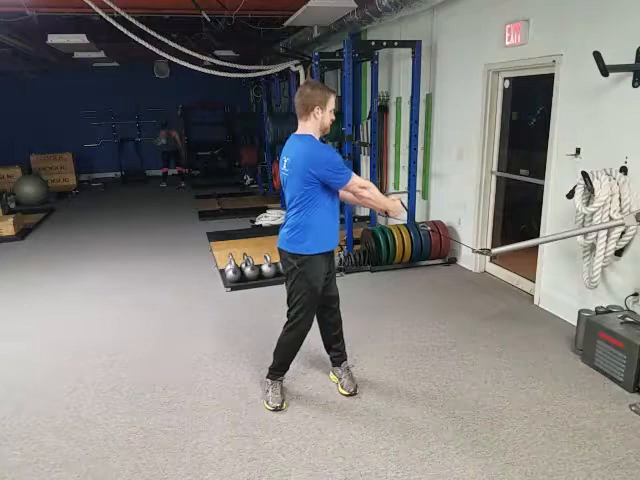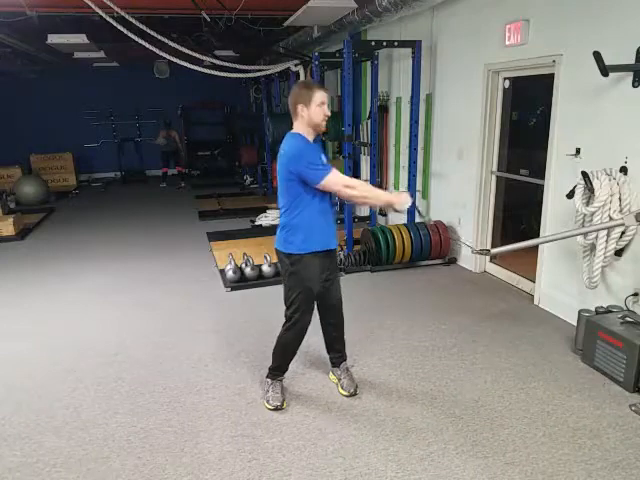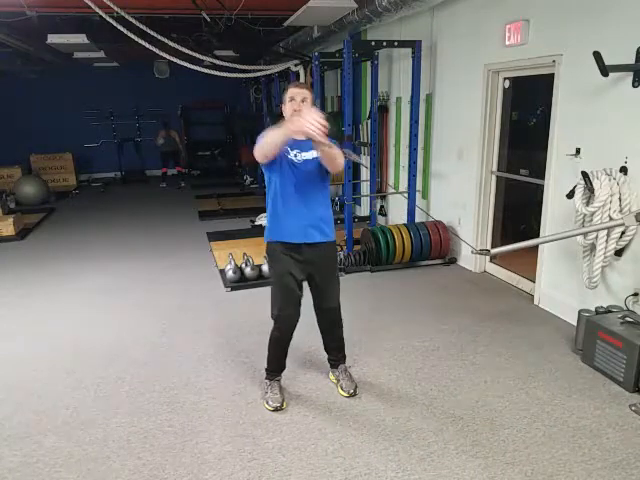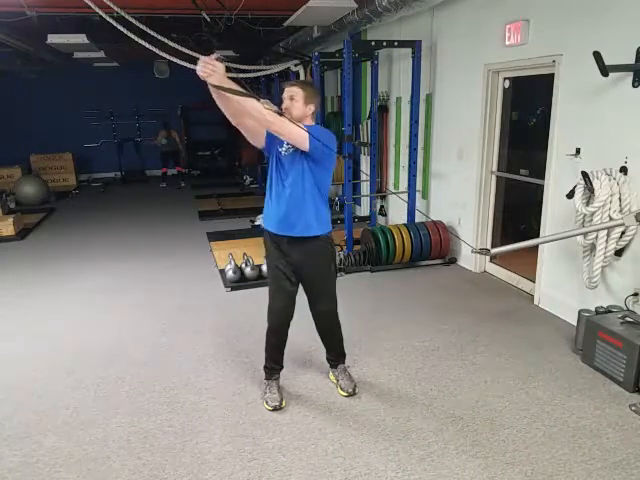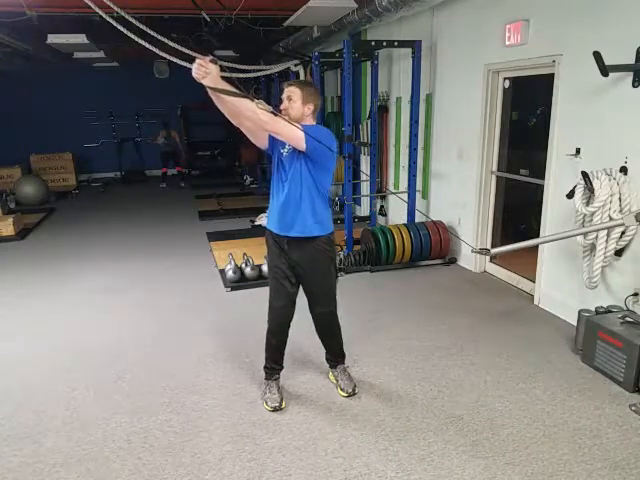
dt=0.4s
person 1, frame 1
left shoulder: (294, 146)
right shoulder: (318, 153)
left elbow: (338, 191)
right elbow: (359, 187)
left wrist: (377, 203)
right wrist: (389, 206)
left hip: (317, 249)
right hip: (304, 252)
left knee: (329, 307)
right knee: (300, 318)
left ankle: (339, 364)
right ankle: (274, 378)
person 1, frame 2
left shoulder: (305, 147)
right shoulder: (298, 150)
left elbow: (339, 189)
right elbow: (344, 186)
left wrist: (381, 198)
right wrist: (392, 198)
left hip: (321, 247)
right hip: (300, 251)
left knee: (332, 309)
right knee: (298, 319)
left ankle: (338, 365)
right ankle: (274, 378)
person 1, frame 3
left shoulder: (322, 145)
right shoulder: (272, 144)
left elbow: (334, 164)
right elbow: (264, 149)
left wrist: (321, 143)
right wrist: (292, 127)
left hip: (322, 243)
right hip: (283, 245)
left knee: (330, 310)
right knee: (285, 317)
left ankle: (338, 366)
right ankle: (272, 378)
person 1, frame 4
left shoulder: (323, 139)
right shoulder: (275, 141)
left elbow: (275, 123)
right elbow: (241, 119)
left wrist: (227, 83)
right wrist: (215, 85)
left hip: (314, 241)
right hip: (278, 240)
left knee: (325, 310)
right knee: (278, 314)
left ankle: (338, 366)
right ankle: (271, 377)
person 1, frame 5
left shoulder: (322, 139)
right shoulder: (279, 141)
left elbow: (266, 122)
right elbow: (243, 120)
left wrist: (218, 83)
right wrist: (210, 85)
left hip: (314, 242)
right hip: (279, 240)
left knee: (324, 310)
right knee: (279, 313)
left ankle: (337, 365)
right ankle: (272, 377)
